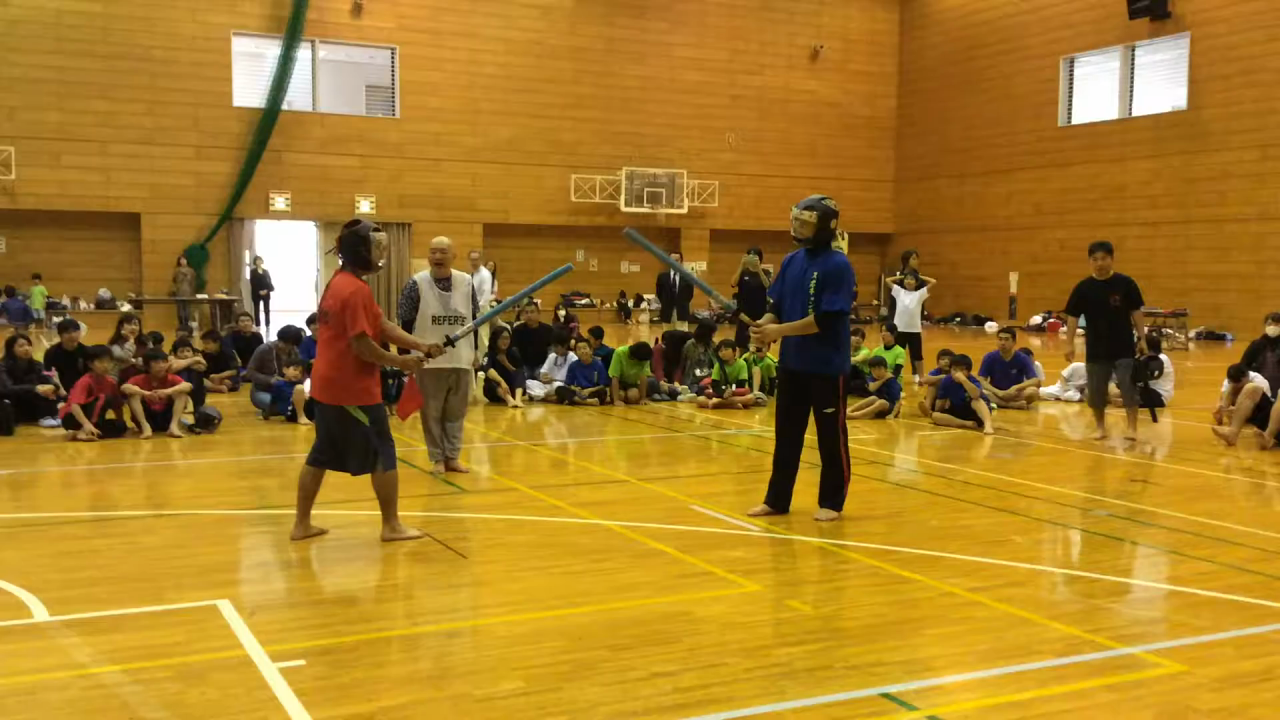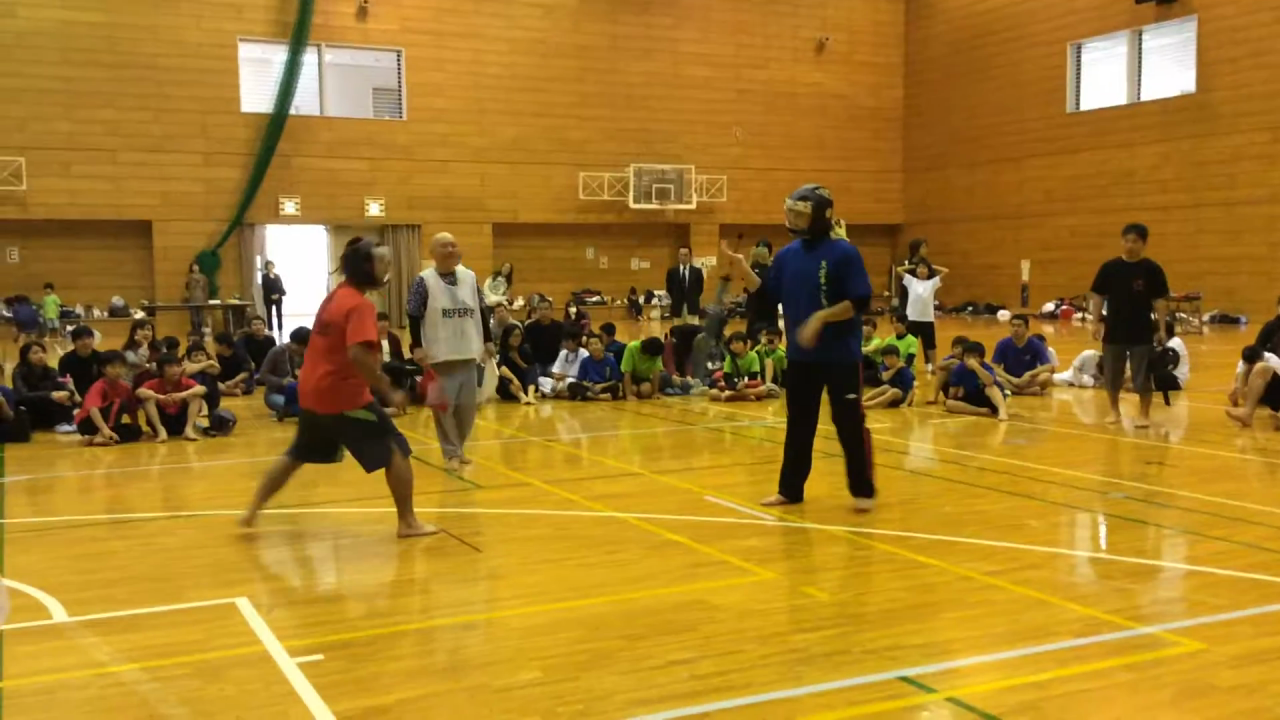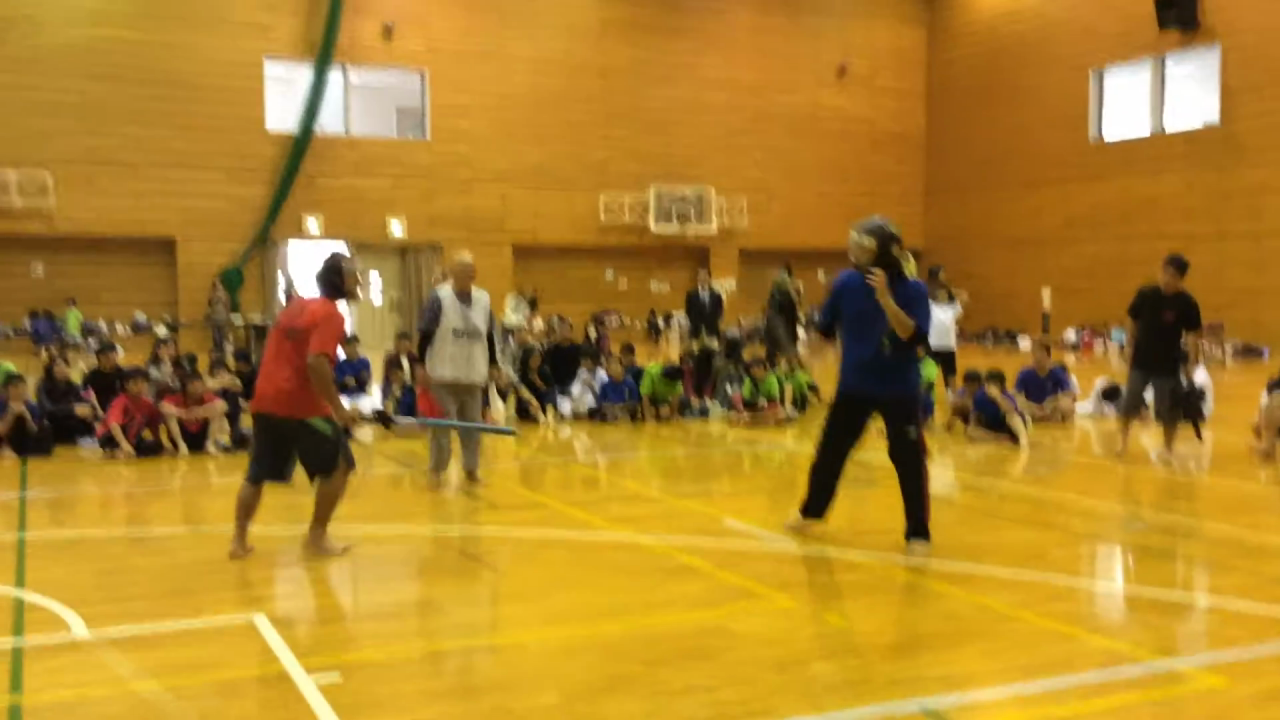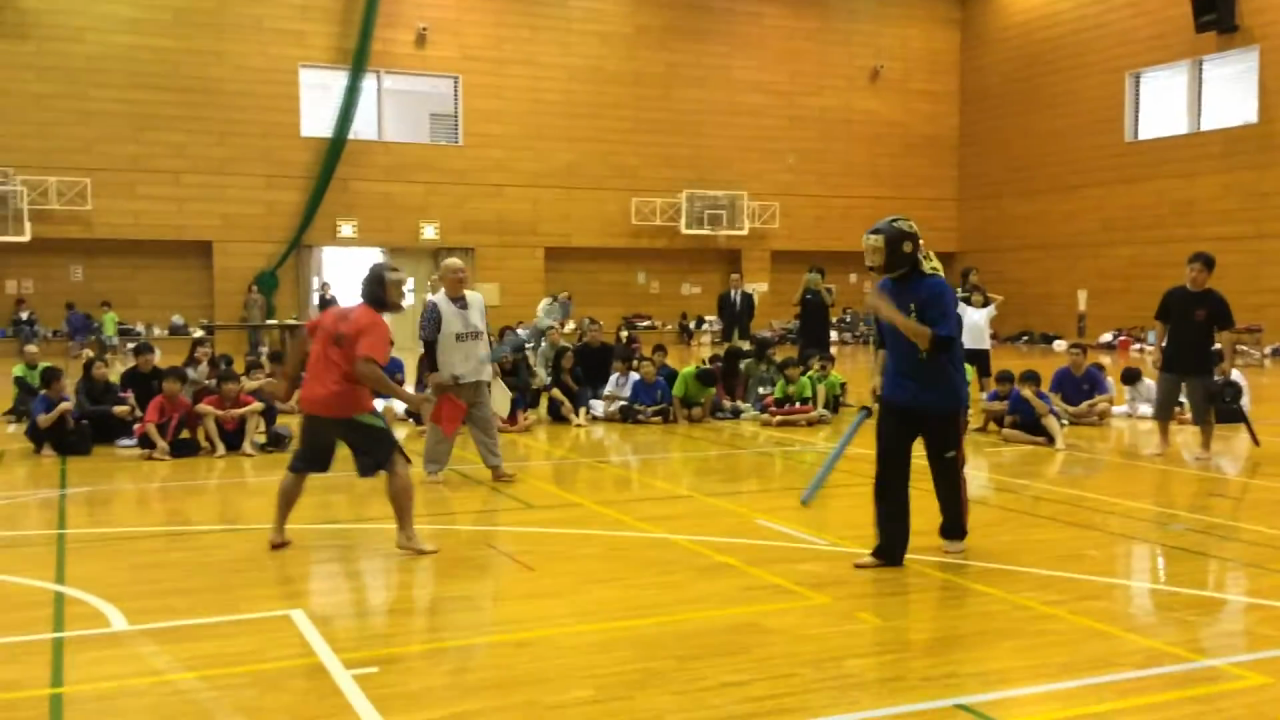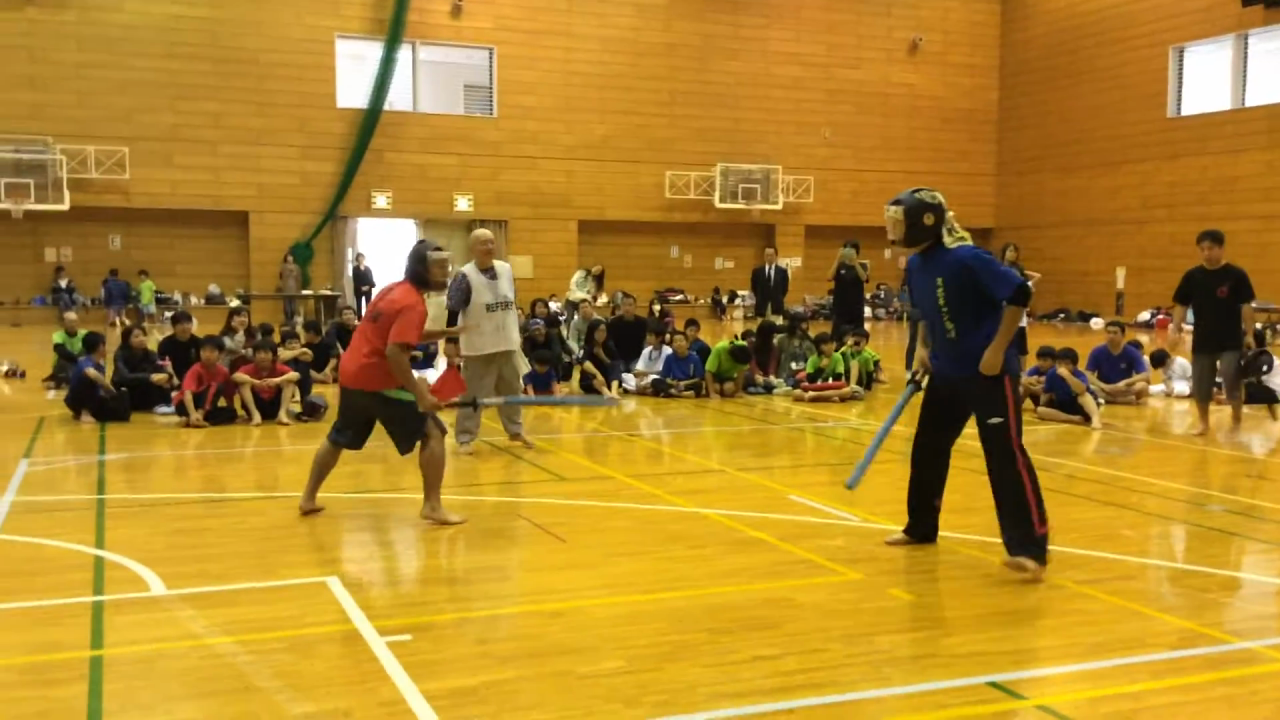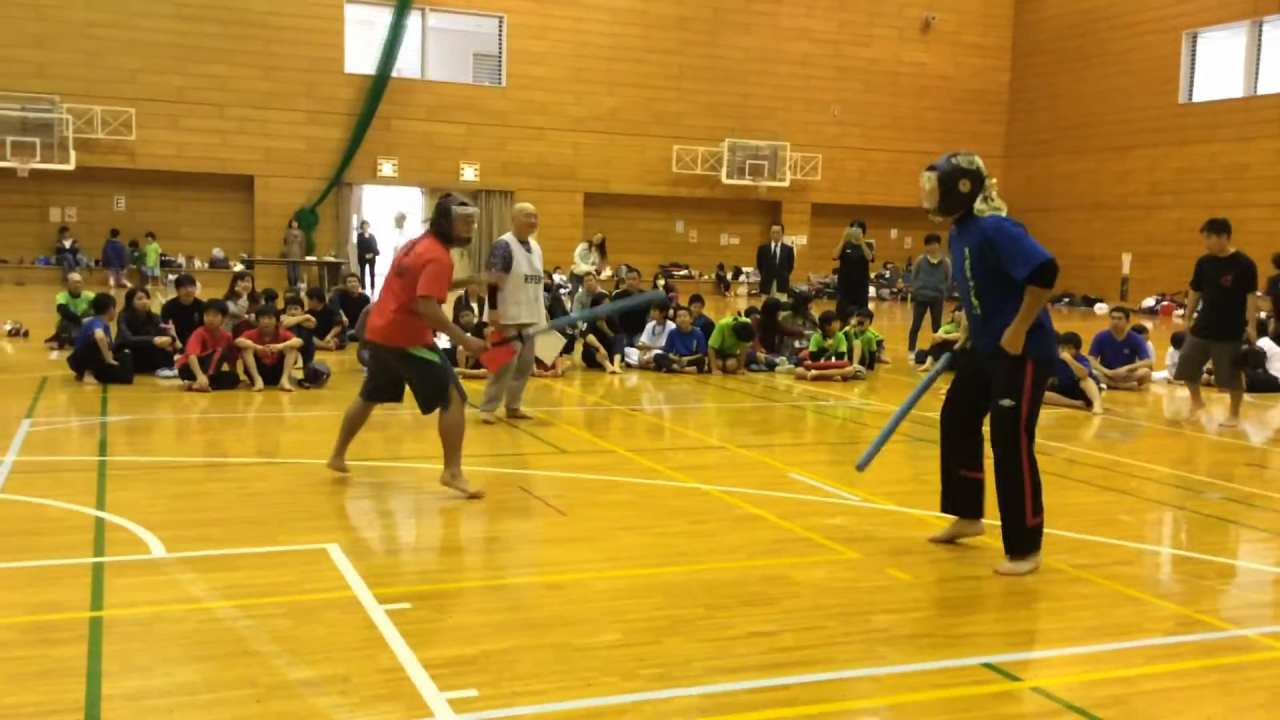
dt=0.4s
person 1, frame 1
left shoulder: (838, 266)
right shoulder: (791, 262)
left elbow: (827, 320)
right elbow: (777, 307)
left wrist: (780, 331)
right wrist: (765, 326)
left hip: (827, 366)
right hip: (792, 363)
left knee: (831, 436)
right knee: (787, 434)
left ankle: (831, 502)
right ankle: (777, 499)
person 1, frame 2
left shoulder: (844, 253)
right shoulder: (787, 255)
left elbow: (860, 302)
right elbow: (770, 296)
left wrist: (821, 319)
right wrist: (742, 268)
left hip: (841, 353)
right hip: (801, 355)
left knee: (850, 422)
right knee: (798, 424)
left ankle: (864, 490)
right ankle: (790, 489)
person 1, frame 3
left shoulder: (912, 290)
right shoulder: (845, 283)
left elbow: (914, 337)
right elbow: (826, 325)
left wrist: (885, 298)
left hip: (899, 388)
right hip: (854, 385)
left knee: (910, 459)
right knee: (831, 448)
left ankle: (917, 533)
right ankle: (812, 510)
person 1, frame 4
left shoulder: (935, 288)
right shoulder: (882, 288)
left elbow: (938, 342)
left wrist: (893, 315)
right wrist: (878, 376)
left hip: (942, 396)
right hip: (897, 396)
left knee: (947, 469)
right knee: (889, 470)
left ankle: (954, 532)
right ankle: (889, 549)
person 1, frame 5
left shoulder: (967, 259)
right shoulder: (915, 266)
left elbow: (1019, 294)
left wrist: (996, 347)
right wrist: (924, 349)
left hip: (990, 370)
right hip: (949, 370)
left knee: (1003, 451)
right knee: (927, 447)
left ankle: (1030, 551)
right ankle: (920, 527)
person 1, frame 6
left shoulder: (995, 229)
right shoulder: (959, 232)
left elbow: (1044, 272)
left wrist: (1019, 329)
right wrist: (971, 327)
left hip: (1024, 350)
right hip: (986, 346)
left knee: (1010, 440)
right knee: (956, 421)
left ankle: (1026, 547)
right ankle: (967, 515)
person 2, frame 1
left shoulder: (338, 283)
right shoulder: (356, 290)
left elbow: (381, 326)
right elbow: (361, 344)
left wrist: (420, 346)
right wrist: (398, 361)
left hip: (327, 385)
right hip: (352, 390)
left knee: (320, 456)
right knee: (382, 455)
left ankle: (302, 523)
right ankle: (391, 525)
person 2, frame 2
left shoulder: (334, 297)
right shoulder: (361, 306)
right elbow: (358, 354)
right wrist: (389, 392)
left hip: (311, 393)
right hip: (343, 397)
left knee: (297, 456)
right knee: (395, 452)
left ankle: (252, 512)
right ankle: (408, 522)
person 2, frame 3
left shoulder: (296, 306)
right shoulder: (331, 316)
left elbow: (277, 348)
right elbow: (316, 362)
right wrist: (338, 406)
left hip: (266, 400)
right hip: (303, 405)
left knee: (258, 473)
right knee: (338, 465)
left ankle: (239, 541)
right ankle: (317, 536)
person 2, frame 4
left shoulder: (336, 313)
right shoulder: (376, 326)
left elbow: (303, 338)
right elbow: (366, 369)
left wrist: (288, 375)
right wrist: (405, 396)
left hip: (313, 403)
right hip: (347, 405)
left knee: (299, 467)
right knee: (396, 462)
left ankle: (277, 531)
right ankle: (407, 535)
person 2, frame 5
left shoulder: (392, 291)
right shoulder: (413, 304)
right elbow: (395, 352)
left wrist: (445, 334)
right wrist: (421, 396)
left hip: (351, 376)
right hip: (379, 381)
left knee: (337, 439)
right knee: (433, 433)
left ankle: (309, 498)
right ankle: (432, 506)
person 2, frame 6
left shoulder: (418, 244)
right shoulder: (437, 256)
right elbow: (427, 305)
left wrist: (467, 282)
right wrist: (463, 339)
left hip: (379, 334)
right hip: (406, 338)
left knee: (369, 398)
right knee: (453, 400)
left ankle: (338, 456)
right ankle: (453, 474)
person 3, frame 1
left shoulder: (466, 282)
right shoulder: (416, 284)
left elbow: (474, 319)
right elbow: (406, 322)
left wrist: (475, 351)
left hip: (460, 359)
right hip: (429, 361)
left knee: (456, 411)
right knee: (432, 412)
left ankle: (452, 456)
right ankle: (437, 458)
person 3, frame 2
left shoulder: (470, 277)
right shoulder: (424, 281)
left elbow: (480, 312)
right elbow: (415, 316)
left wrist: (488, 341)
right wrist: (417, 347)
left hip: (468, 352)
right hip: (439, 355)
left knee: (468, 406)
right knee: (444, 408)
left ankle: (457, 449)
right ankle: (452, 455)
person 3, frame 3
left shoulder: (484, 299)
right shoulder: (439, 298)
left elbow: (490, 336)
right elbow: (426, 333)
left wrist: (493, 365)
right wrist: (421, 363)
left hip: (473, 374)
right hip: (444, 373)
left knee: (473, 424)
left ankle: (471, 469)
right ankle: (437, 470)
person 3, frame 4
left shoulder: (477, 299)
right shoulder: (435, 306)
left elbow: (485, 334)
right elbow: (428, 342)
left wrist: (491, 363)
right wrist: (433, 372)
left hip: (477, 374)
right hip: (449, 376)
left knee: (485, 420)
left ankle: (496, 466)
right ankle: (433, 468)
person 3, frame 5
left shoulder: (506, 270)
right shoulder: (465, 277)
right elbow: (453, 312)
left wrist: (516, 334)
left hip: (507, 344)
right hip: (479, 347)
left knee: (511, 389)
right knee: (474, 393)
left ankle: (515, 431)
right ankle: (464, 438)
person 3, frame 6
left shoulder: (535, 247)
right shoulder: (503, 245)
right elbow: (493, 279)
left wrist: (543, 309)
right wrist: (493, 310)
left hip: (531, 315)
right hip: (508, 315)
left knee: (525, 365)
right knee: (506, 361)
left ankle: (513, 407)
right ankle: (488, 407)
person 4, frame 1
left shoulder: (1126, 283)
right shoulder: (1083, 288)
left elbow: (1136, 311)
right elbow: (1073, 317)
left wrist: (1141, 338)
right wrist: (1070, 344)
left hip: (1124, 348)
right hip: (1096, 349)
left knee: (1129, 387)
right knee: (1096, 391)
left ankle: (1132, 428)
right ankle: (1100, 426)
person 4, frame 2
left shoulder: (1152, 269)
right shoulder: (1109, 268)
left elbow: (1160, 300)
right elbow: (1098, 296)
left wrist: (1161, 328)
right wrist: (1097, 321)
left hip: (1142, 333)
right hip: (1114, 332)
left knee: (1142, 375)
right knee: (1111, 374)
left ankle: (1144, 415)
right ankle: (1115, 410)
person 4, frame 3
left shoulder: (1187, 303)
right shoulder: (1145, 294)
left elbow: (1192, 334)
right elbow: (1133, 320)
left wrist: (1191, 362)
right wrist: (1129, 346)
left hip: (1168, 363)
right hip: (1141, 359)
left knee: (1168, 407)
right knee: (1131, 399)
left ankle: (1168, 446)
right ankle: (1123, 438)
person 4, frame 4
left shoulder: (1216, 301)
right shoulder: (1172, 295)
left elbow: (1224, 331)
right elbow: (1161, 323)
left wrist: (1227, 360)
right wrist: (1157, 349)
left hip: (1200, 364)
right hip: (1171, 361)
left knee: (1202, 407)
right knee: (1163, 404)
left ankle: (1205, 447)
right ankle: (1163, 441)
person 4, frame 5
left shoulder: (1236, 275)
right shoulder: (1192, 277)
left elbow: (1246, 306)
right elbow: (1180, 306)
left wrist: (1249, 334)
right wrist: (1175, 331)
left hip: (1231, 341)
right hip: (1202, 342)
left knee: (1232, 382)
right knee: (1200, 385)
left ankle: (1236, 422)
right ankle: (1203, 422)
person 4, frame 6
left shoulder: (1244, 264)
right shoulder: (1204, 262)
left elbow: (1251, 296)
right elbow: (1195, 292)
left wrist: (1251, 326)
left hip: (1231, 330)
right hip: (1203, 326)
left knee: (1231, 374)
right knee: (1186, 365)
left ankle: (1234, 415)
right ankle: (1196, 401)
